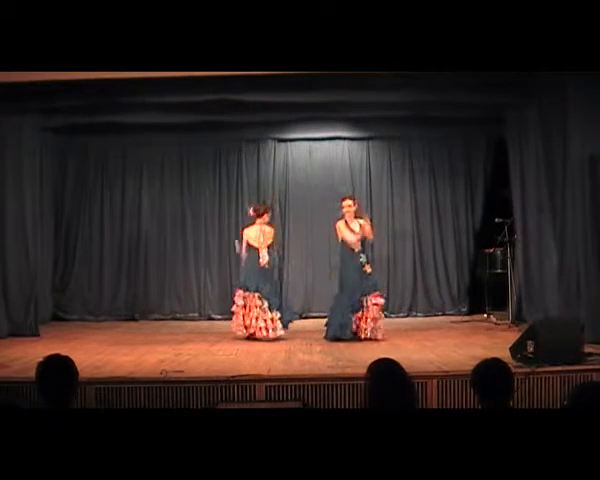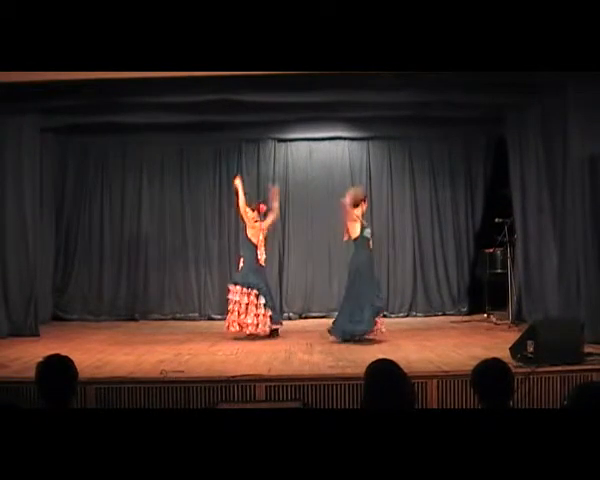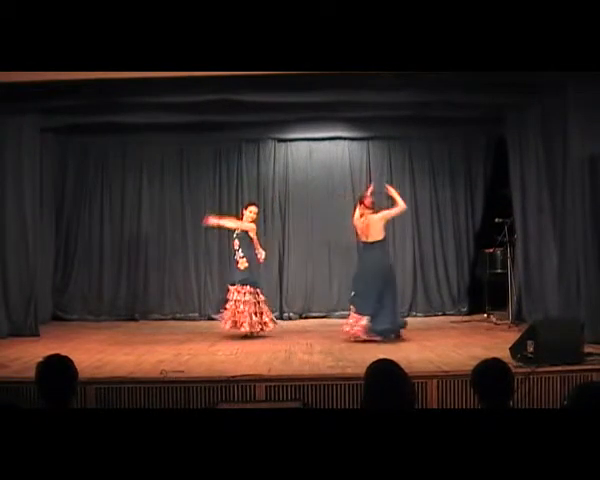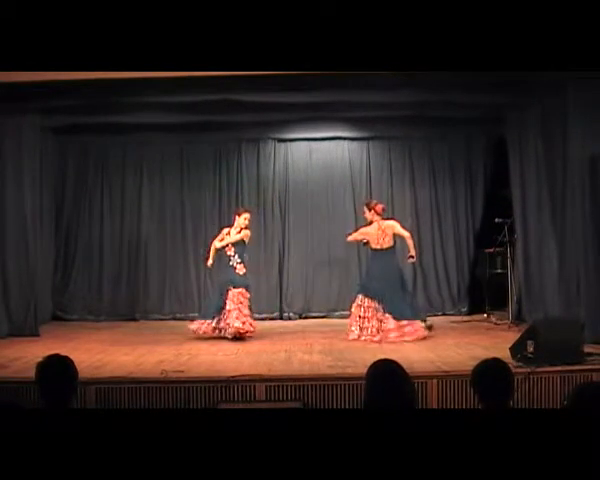
dt=0.4s
person 1, frame 1
left shoulder: (361, 222)
right shoulder: (340, 224)
left elbow: (370, 237)
right elbow: (351, 240)
left wrist: (367, 228)
right wrist: (362, 233)
left hip: (363, 264)
right hip: (349, 264)
left knee: (369, 298)
right knee: (349, 297)
left ankle: (364, 331)
right ankle: (343, 331)
person 1, frame 2
left shoulder: (356, 218)
right shoulder: (353, 217)
left elbow: (349, 209)
right elbow: (346, 206)
left wrist: (352, 197)
right wrist: (348, 198)
left hip: (365, 261)
right hip: (361, 261)
left knee: (365, 295)
right knee: (361, 295)
left ankle: (359, 330)
right ankle: (354, 331)
person 1, frame 3
left shoulder: (357, 221)
right shoulder: (379, 217)
left elbow: (358, 208)
right elbow: (402, 207)
left wrist: (367, 194)
right wrist: (394, 193)
left hip: (364, 264)
right hip: (381, 262)
left knee: (363, 296)
right knee: (384, 296)
left ankle: (363, 328)
right ankle: (383, 330)
person 1, frame 4
left shoulder: (366, 230)
right shoulder: (391, 224)
left elbow: (349, 238)
right elbow: (407, 235)
right wrist: (412, 252)
left hip: (375, 269)
right hip: (392, 268)
left knee: (369, 301)
right knee: (398, 299)
left ankle: (368, 331)
right ankle: (407, 330)
person 2, frame 1
left shoulder: (247, 232)
right shoulder: (271, 231)
left elbow: (244, 251)
left wrist: (245, 264)
left hip: (251, 270)
right hip: (267, 270)
left knee: (250, 299)
right knee: (271, 298)
left ankle: (252, 330)
right ankle: (275, 329)
person 2, frame 2
left shoulder: (251, 226)
right shoulder: (263, 226)
left elbow: (242, 207)
right elbow: (273, 214)
left wrist: (239, 187)
right wrist: (275, 196)
left hip: (248, 268)
right hip: (258, 267)
left knee: (245, 296)
right knee: (261, 294)
left ankle: (252, 327)
right ankle: (272, 327)
person 2, frame 3
left shoulder: (252, 226)
right shoulder: (240, 226)
left elbow: (233, 224)
left wrist: (216, 221)
right wrist: (216, 220)
left hip: (247, 267)
right hip: (240, 267)
left knee: (243, 294)
right knee: (242, 296)
left ankle: (252, 327)
right ankle: (251, 328)
person 2, frame 4
left shoulder: (246, 233)
right shoulder: (226, 231)
left elbow: (233, 239)
right elbow: (215, 243)
left wrist: (221, 244)
right wrist: (210, 258)
left hip: (239, 271)
right hip: (227, 271)
left knee: (238, 297)
right knee: (224, 298)
left ankle: (237, 330)
